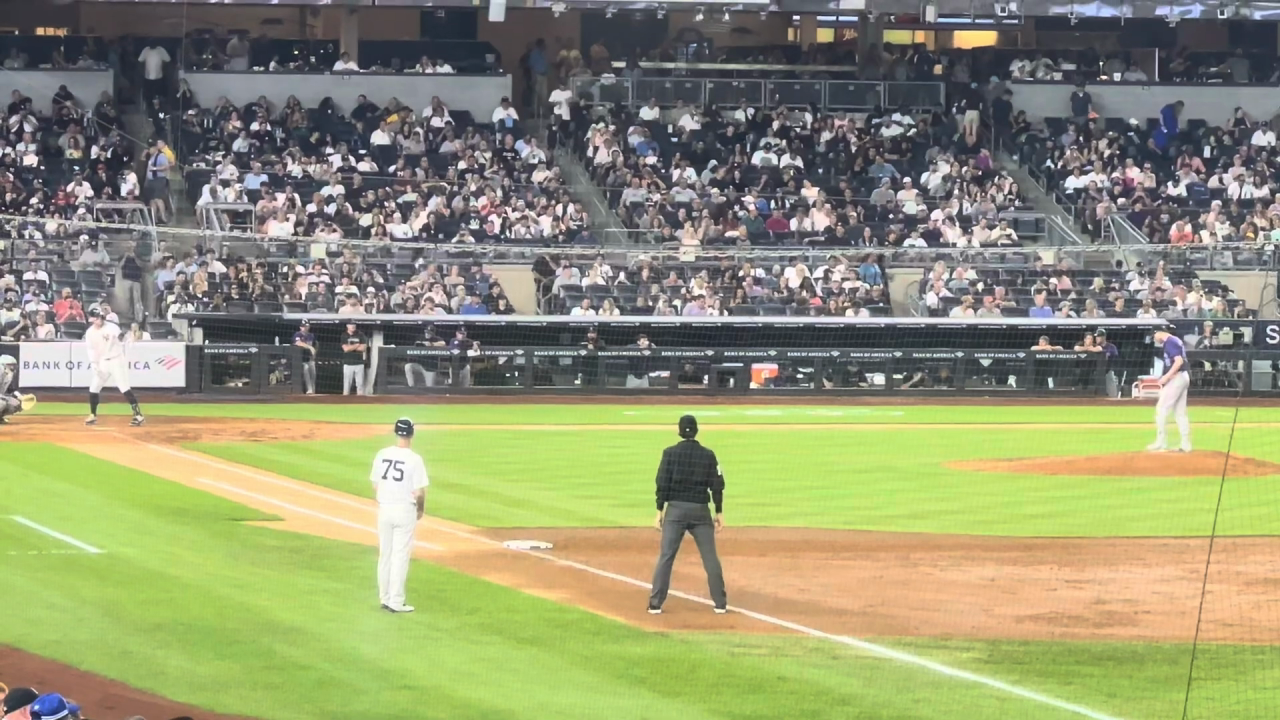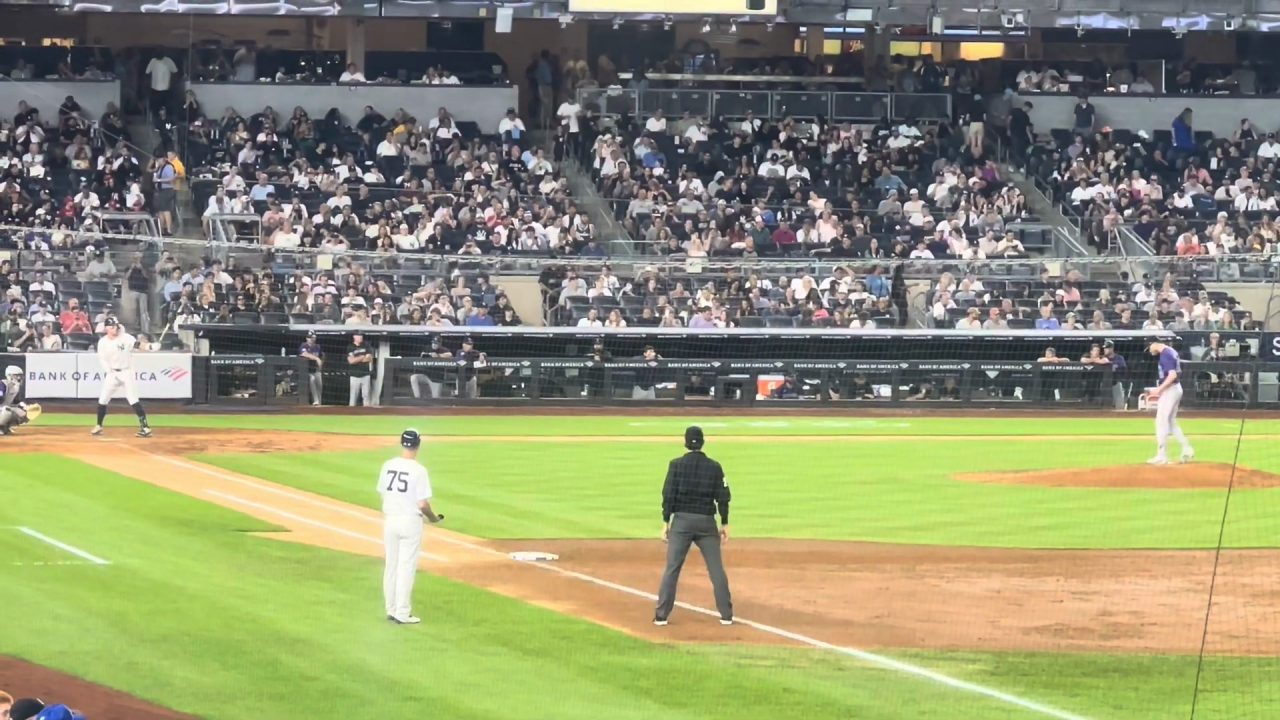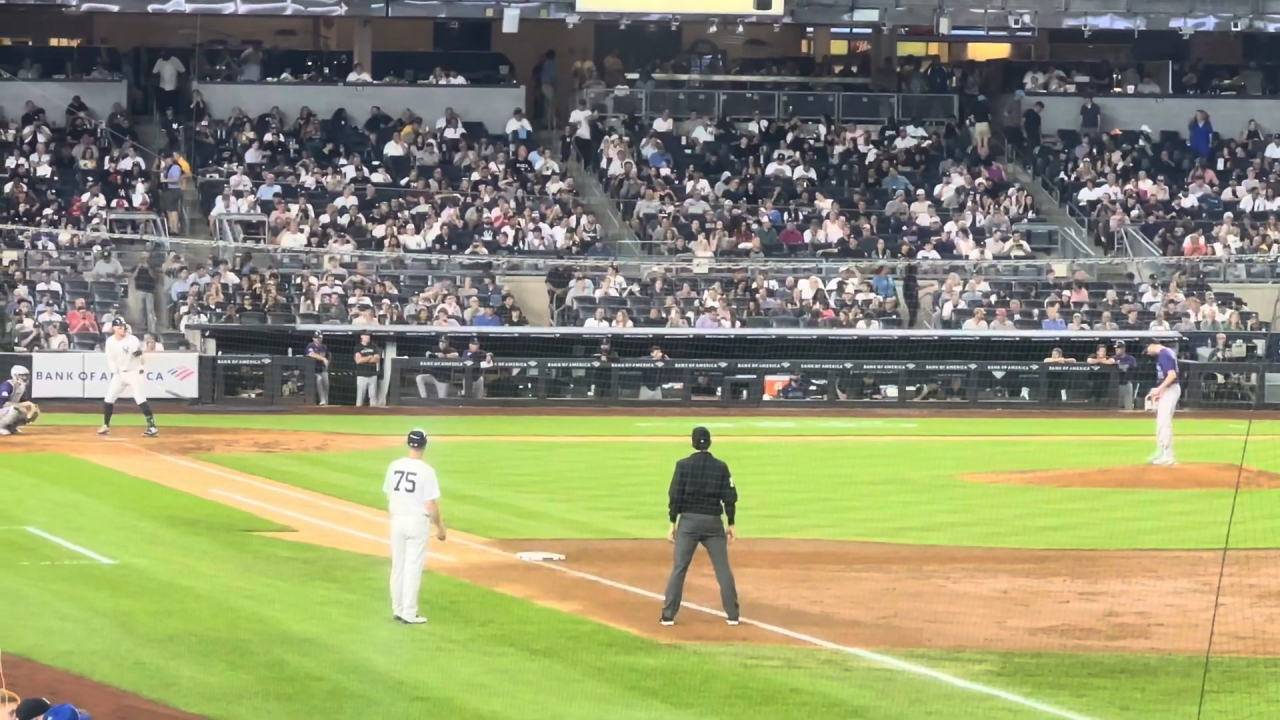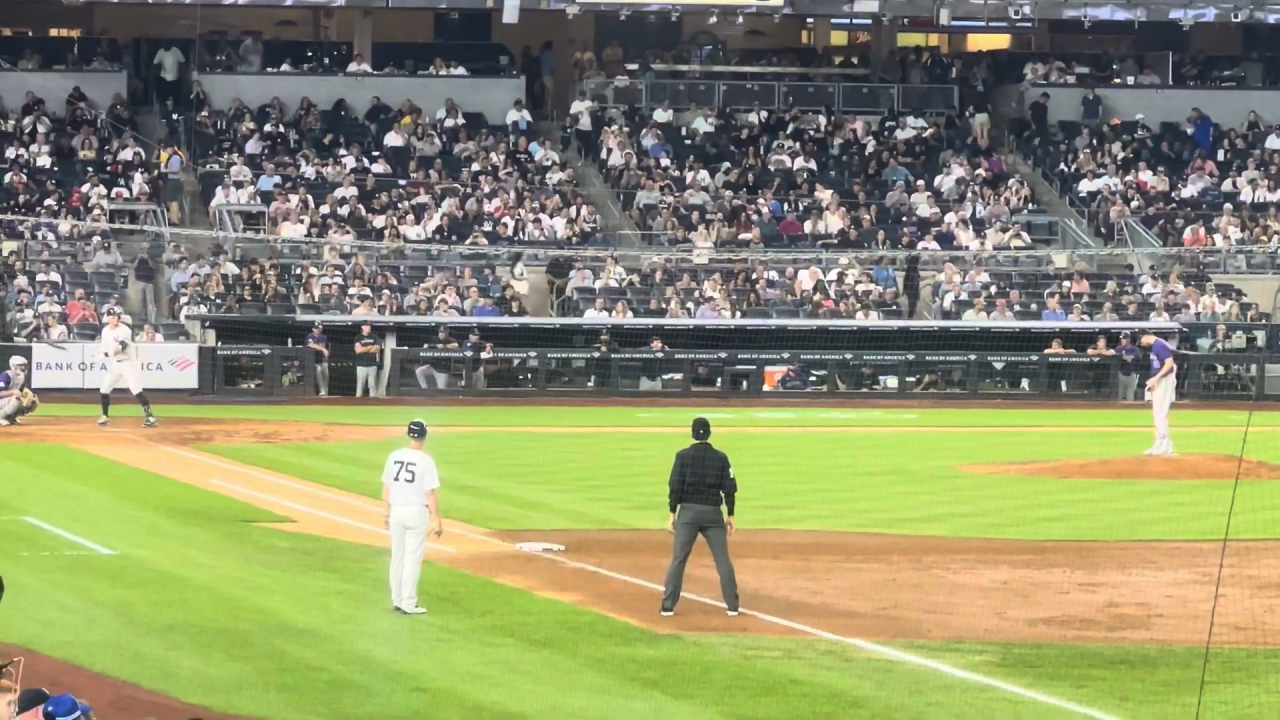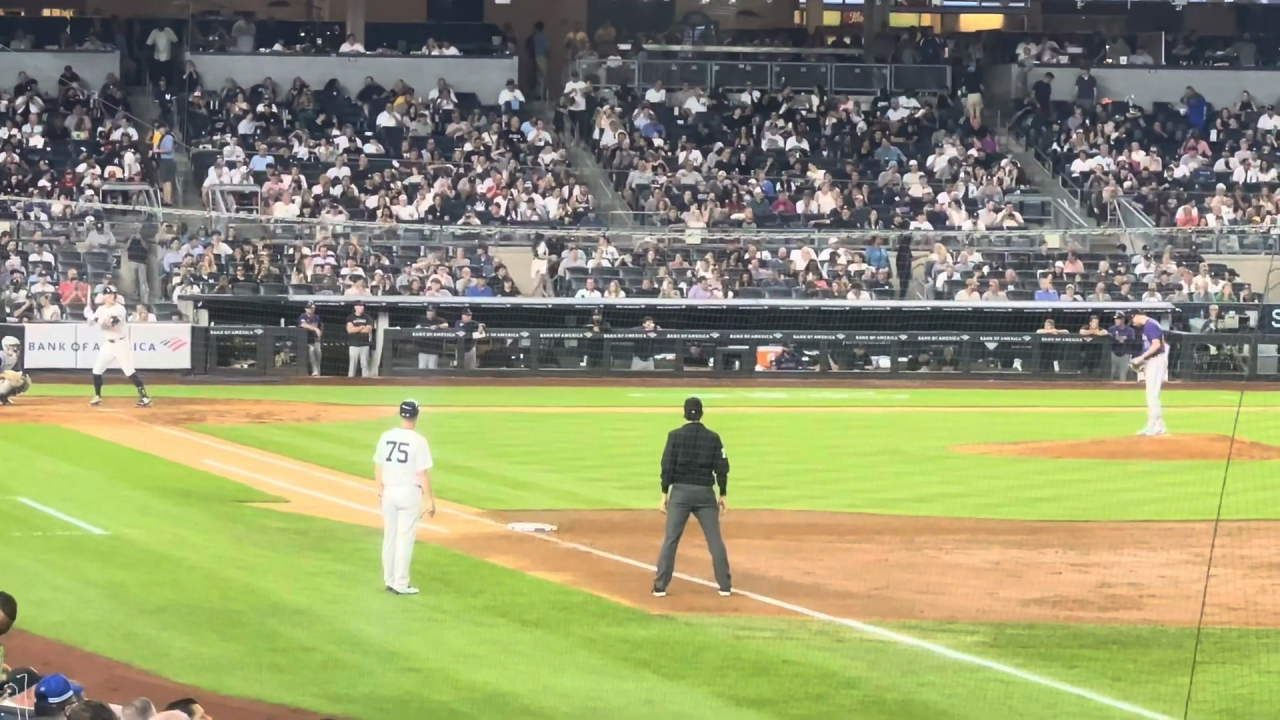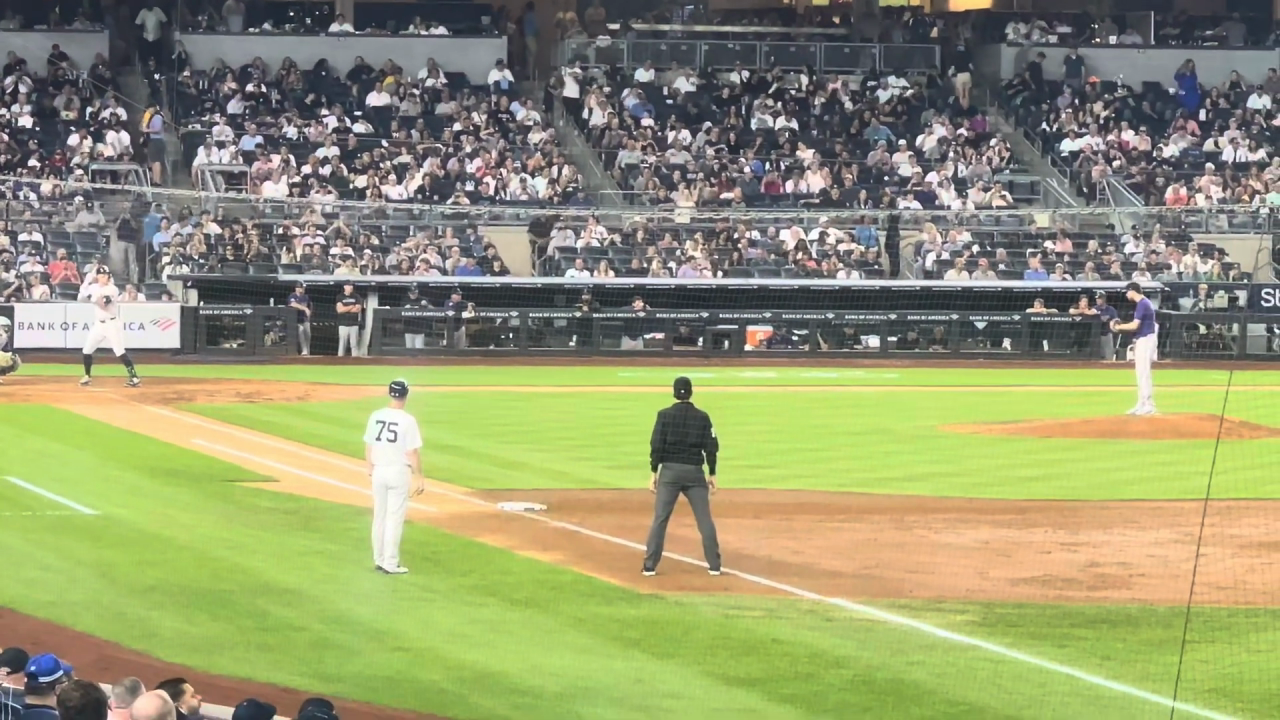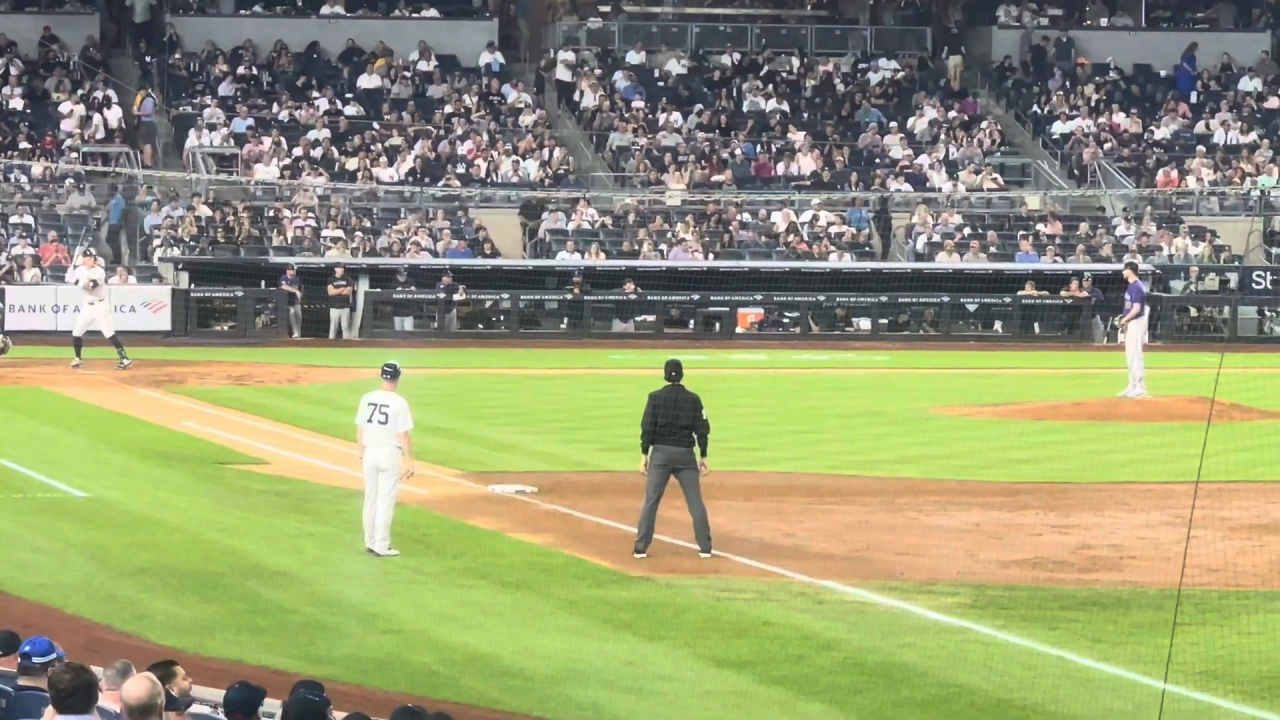
dt=0.4s
person 1, frame 1
left shoulder: (670, 453)
right shoulder: (708, 455)
left elbow: (662, 484)
right elbow: (717, 486)
left wrist: (660, 511)
right wrist: (718, 512)
left hip: (675, 509)
right hip: (700, 510)
left knee: (666, 557)
right knee: (710, 557)
left ankle: (655, 604)
right ankle: (720, 603)
person 1, frame 2
left shoulder: (676, 464)
right shoulder: (714, 466)
left elbow: (669, 496)
right elbow: (723, 497)
left wrist: (666, 522)
right wrist: (724, 523)
left hip: (681, 520)
right hip: (707, 521)
left knee: (672, 568)
right knee: (717, 569)
left ankle: (661, 615)
right ankle: (726, 615)
person 1, frame 3
left shoulder: (683, 465)
right shoulder: (721, 467)
left elbow: (675, 496)
right elbow: (729, 498)
left wrist: (672, 523)
right wrist: (731, 524)
left hip: (688, 520)
right hip: (713, 522)
left knee: (678, 568)
right knee: (723, 569)
left ankle: (668, 616)
right ankle: (733, 615)
person 1, frame 4
left shoulder: (683, 455)
right shoulder: (721, 457)
left elbow: (675, 487)
right elbow: (729, 488)
left wrist: (672, 513)
right wrist: (730, 515)
left hip: (688, 511)
right hip: (713, 512)
left knee: (678, 559)
right knee: (723, 560)
left ankle: (668, 606)
right ankle: (732, 606)
person 1, frame 5
left shoulder: (675, 435)
right shoulder: (713, 437)
left elbow: (667, 466)
right elbow: (722, 468)
left wrist: (665, 493)
right wrist: (722, 495)
left hip: (680, 491)
right hip: (705, 492)
left knee: (670, 539)
right knee: (715, 540)
left ankle: (660, 586)
right ankle: (725, 586)
person 1, frame 6
left shoulder: (665, 415)
right shoulder: (702, 417)
left elbow: (657, 446)
right elbow: (711, 448)
left wrist: (654, 472)
right wrist: (712, 474)
left hip: (670, 470)
right hip: (694, 472)
left knee: (660, 518)
right knee: (705, 519)
left ankle: (649, 566)
right ankle: (714, 565)
person 1, frame 7
left shoulder: (655, 397)
right shoulder: (693, 399)
left elbow: (647, 428)
right elbow: (702, 430)
left wrist: (645, 455)
right wrist: (703, 456)
left hip: (660, 453)
right hip: (685, 454)
left knee: (651, 501)
right knee: (696, 502)
left ankle: (640, 548)
right ankle: (705, 548)
person 2, frame 1
left shoulder: (382, 455)
right shoulder: (414, 459)
left elbow: (375, 486)
right elbow: (419, 492)
right wrist: (421, 509)
left hip: (384, 509)
right hip: (405, 511)
left knee: (385, 555)
right knee: (400, 557)
left ankle: (385, 599)
right ankle: (396, 602)
person 2, frame 2
left shoulder: (388, 466)
right shoulder: (419, 470)
left elbow: (383, 496)
right elbow: (423, 503)
right wrist: (433, 517)
left hip: (391, 520)
right hip: (410, 522)
left knee: (391, 567)
right knee: (406, 568)
left ankle: (391, 610)
right ankle: (402, 614)
person 2, frame 3
left shoulder: (394, 466)
right shoulder: (426, 470)
left elbow: (389, 496)
right elbow: (431, 504)
right wrist: (440, 527)
left hip: (397, 521)
right hip: (417, 522)
left knee: (398, 567)
right knee: (413, 568)
left ankle: (398, 610)
right ankle: (409, 614)
person 2, frame 4
left shoulder: (394, 456)
right shoulder: (426, 460)
left elbow: (386, 488)
right elbow: (430, 493)
left wrist: (387, 512)
right wrist: (437, 520)
left hip: (397, 511)
right hip: (417, 512)
left knee: (397, 557)
right knee: (412, 559)
left ankle: (397, 601)
right ankle: (408, 604)
person 2, frame 5
left shoulder: (386, 437)
right shoulder: (418, 440)
left elbow: (378, 468)
right elbow: (423, 473)
left wrist: (381, 492)
right wrist: (430, 499)
left hip: (389, 492)
right hip: (409, 493)
left knee: (390, 537)
right knee: (405, 539)
left ankle: (389, 581)
right ankle: (401, 584)
person 2, frame 6
left shoulder: (375, 416)
right shoulder: (407, 420)
left elbow: (368, 447)
right elbow: (412, 453)
left wrist: (371, 471)
right wrist: (419, 478)
left hip: (379, 471)
right hip: (399, 472)
left knee: (379, 517)
right knee: (394, 518)
left ankle: (379, 560)
right ankle: (390, 564)
person 2, frame 7
left shoulder: (367, 398)
right shoulder: (399, 402)
left elbow: (360, 429)
right elbow: (403, 435)
left wrist: (362, 453)
right wrist: (409, 461)
left hip: (370, 453)
right hip: (390, 454)
left knee: (370, 499)
right knee: (385, 501)
left ankle: (370, 543)
right ankle: (381, 546)
